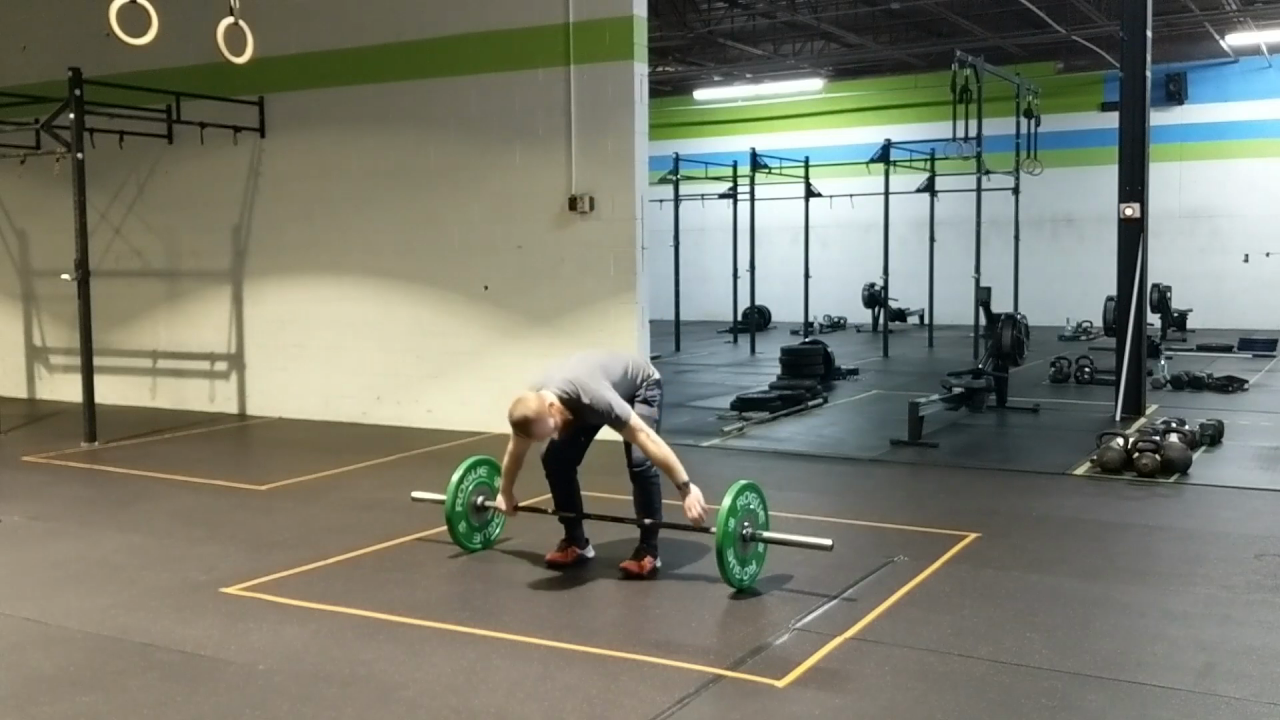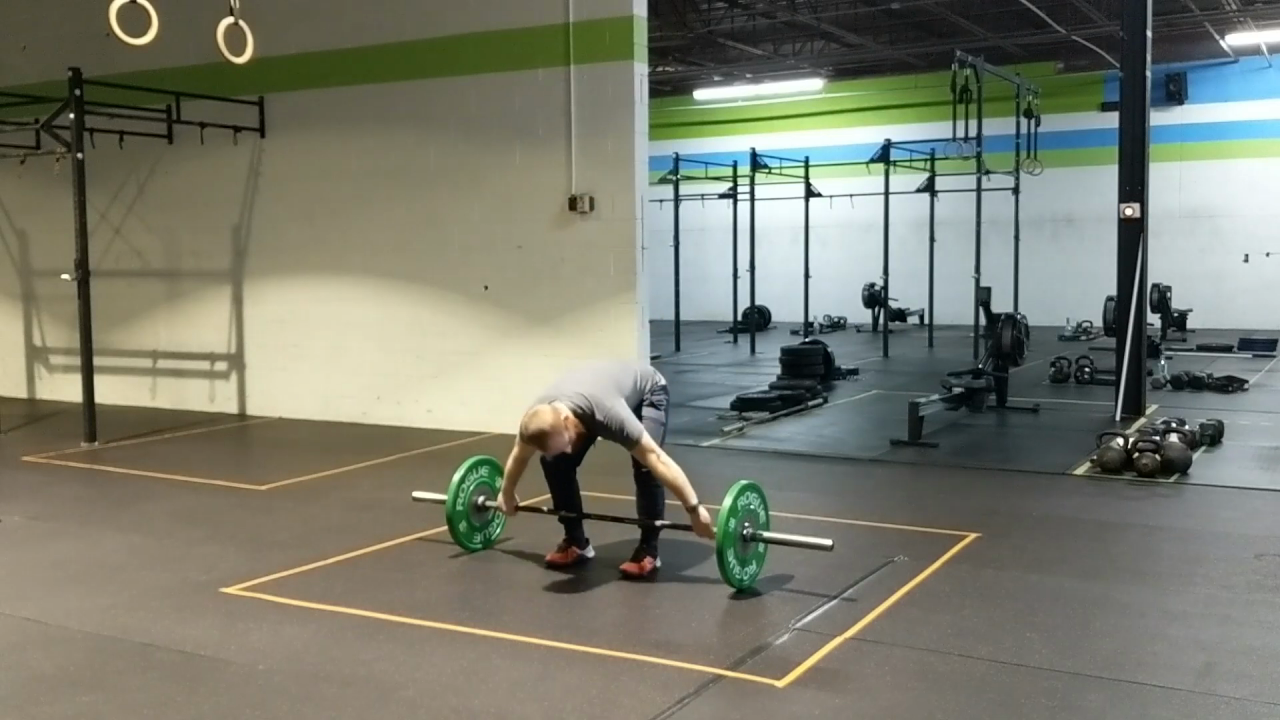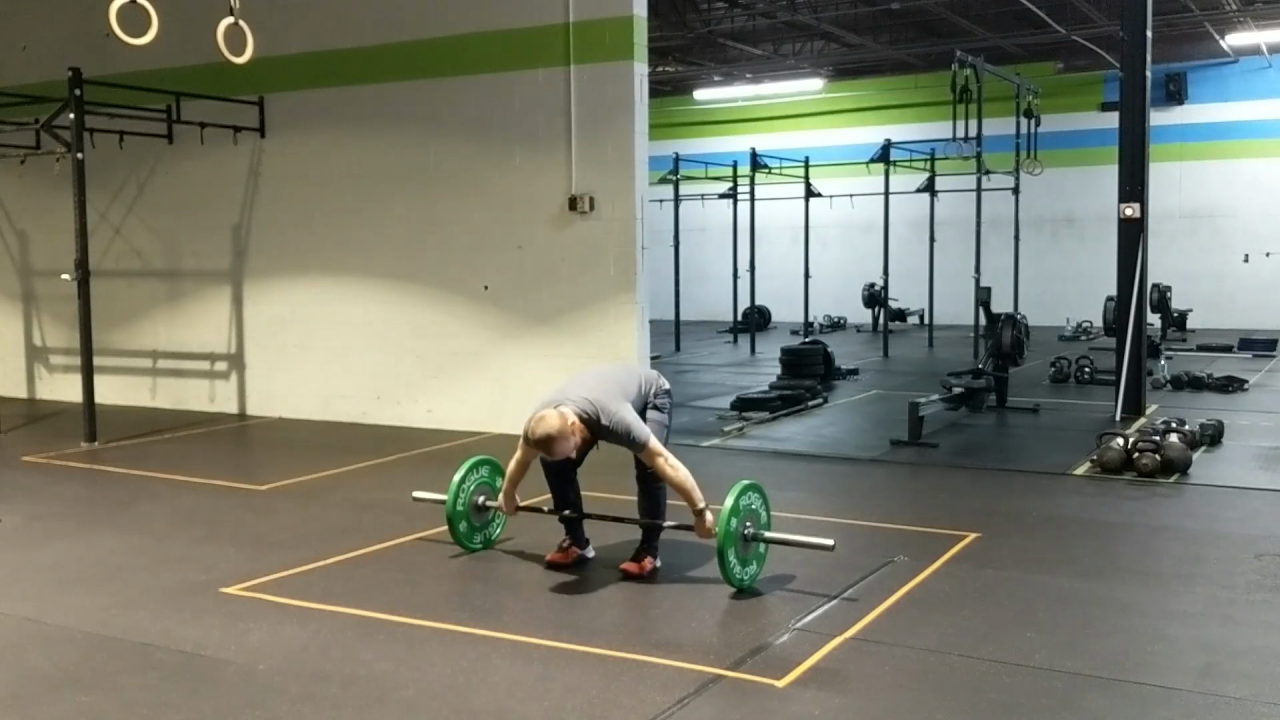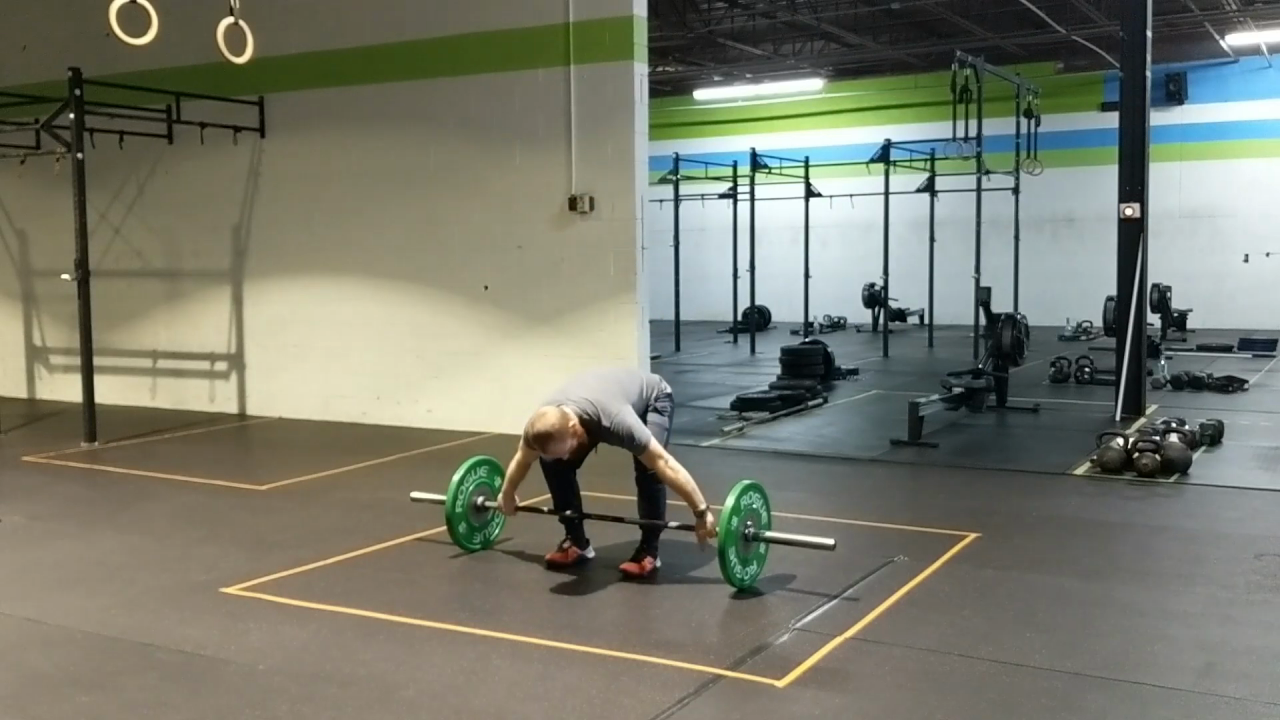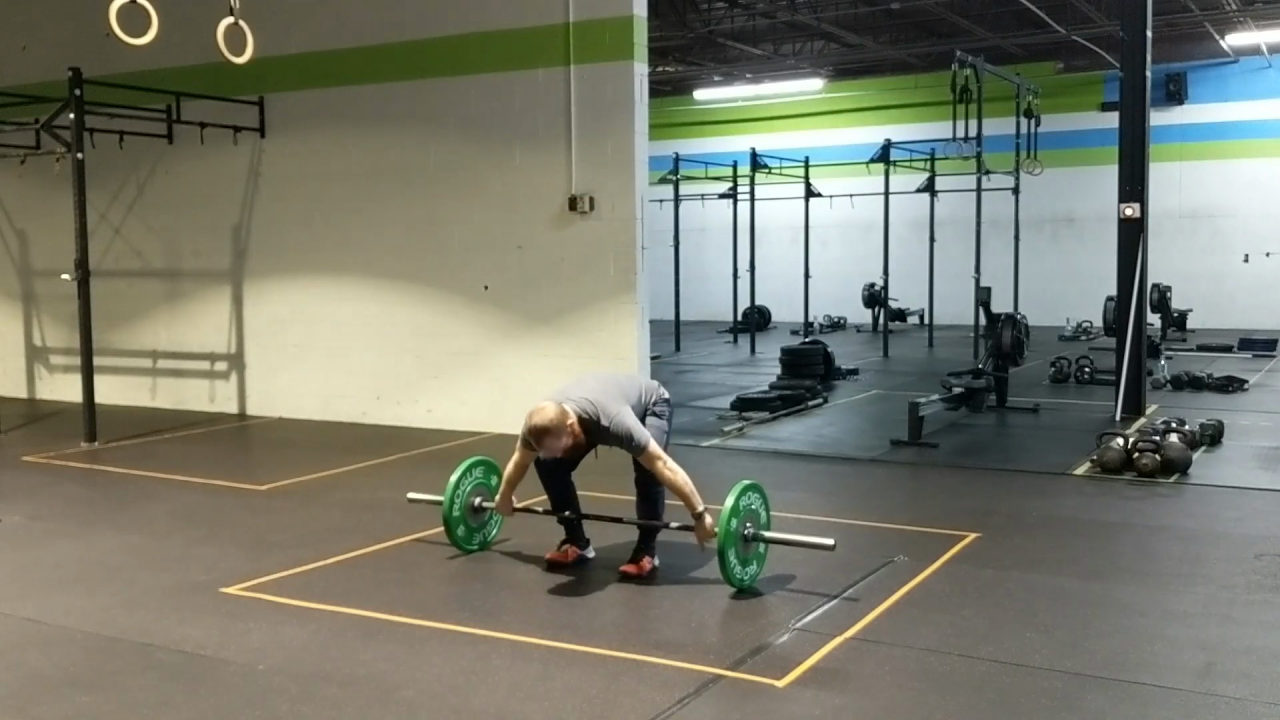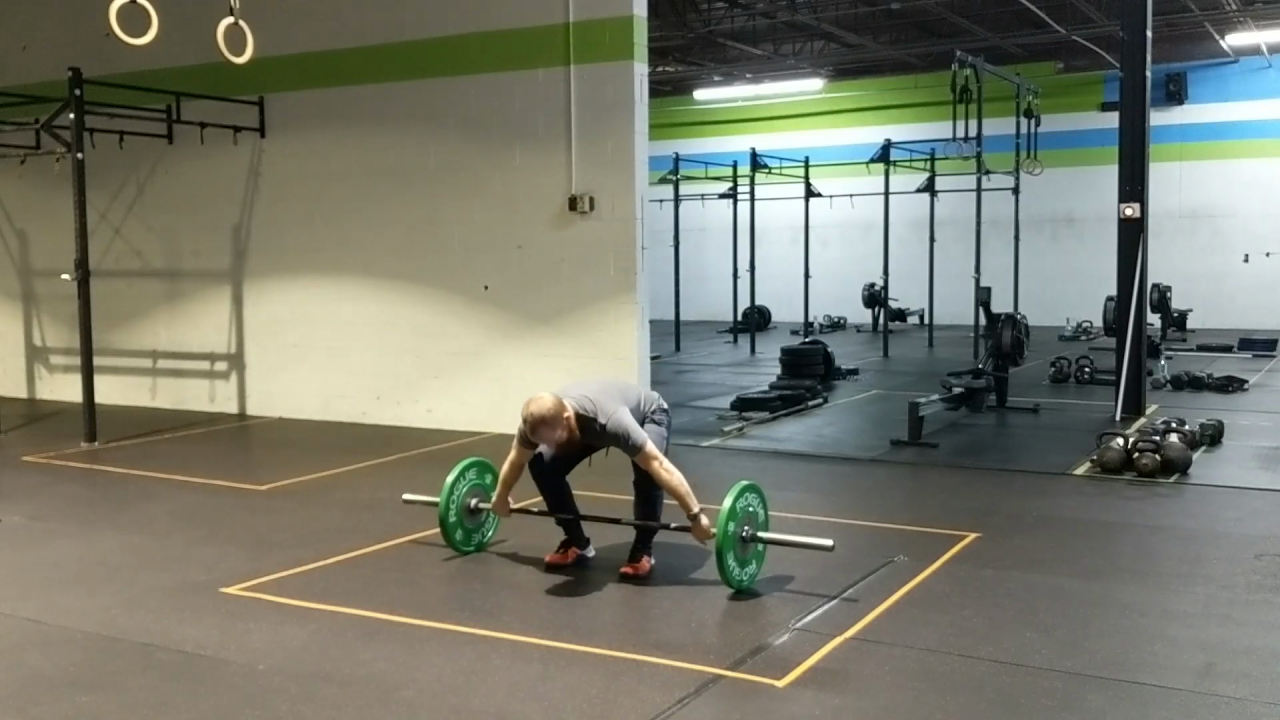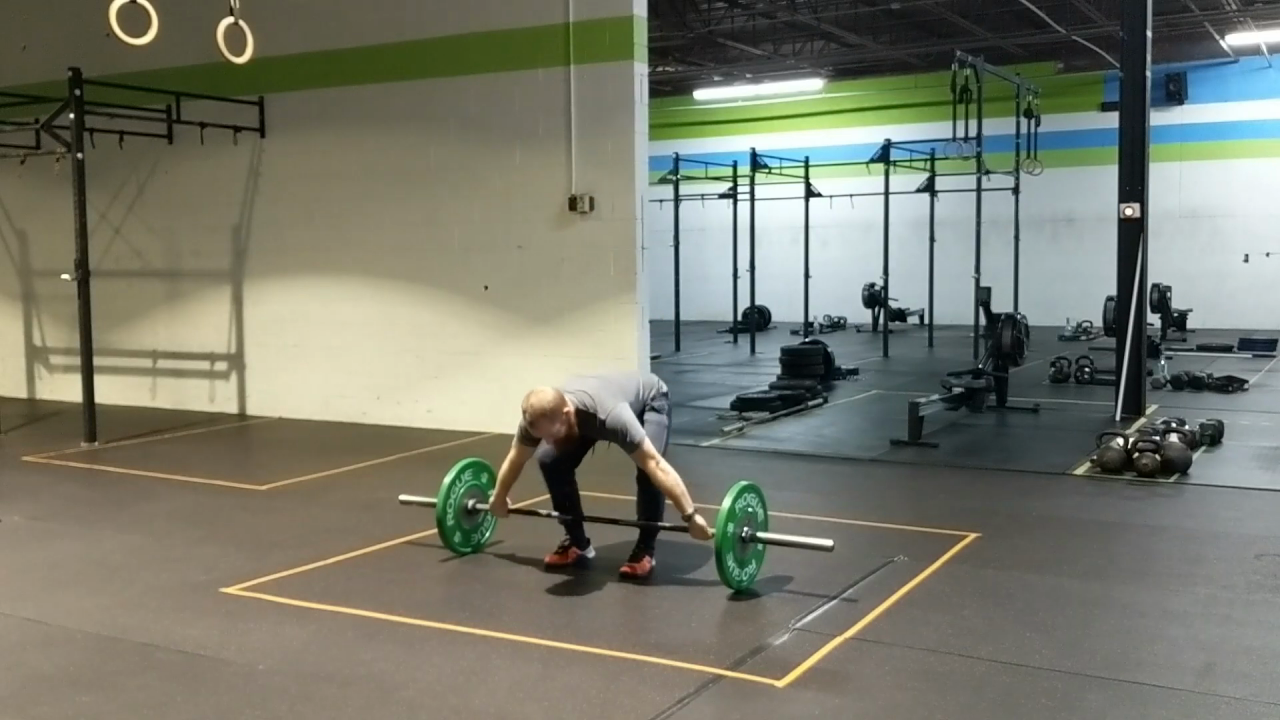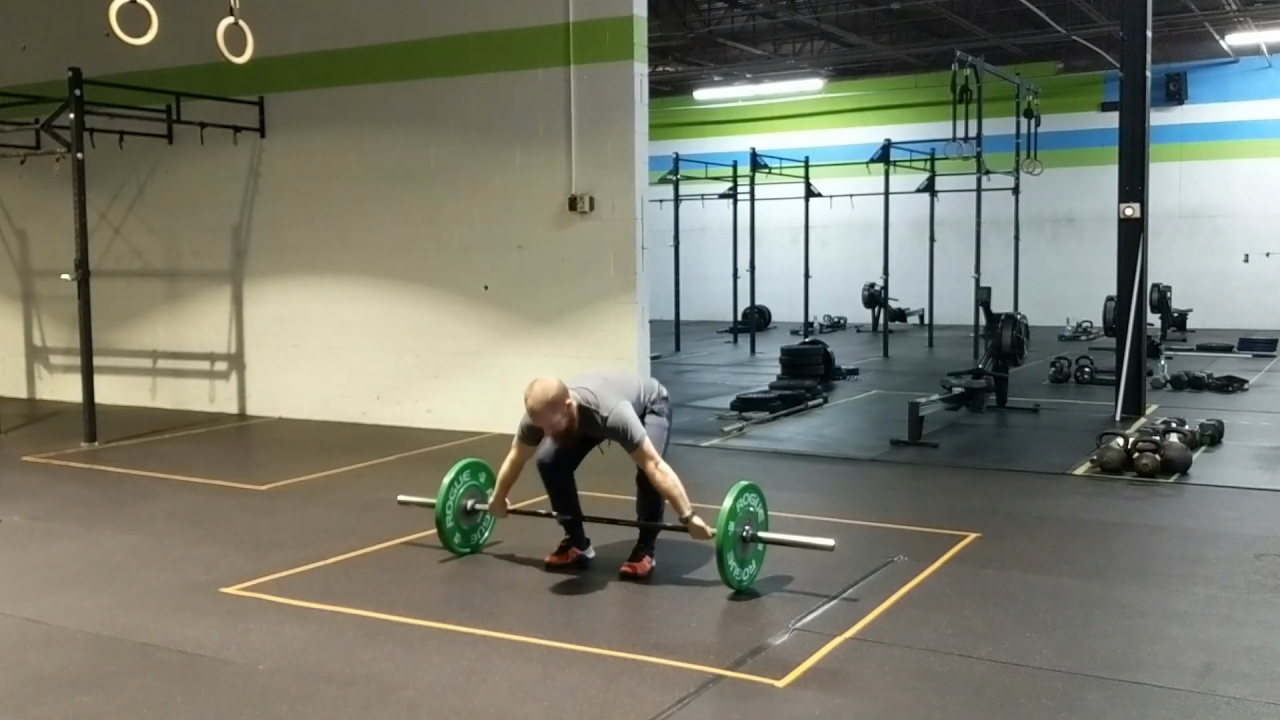
dt=0.2s
person 1, frame 1
left shoulder: (591, 396)
right shoulder: (532, 409)
left elbow: (645, 438)
right elbow: (516, 451)
left wrist: (686, 487)
right wrist: (506, 493)
left hip: (640, 384)
left knee: (640, 462)
right knee: (555, 458)
left ankle: (648, 550)
right ankle: (575, 542)
person 1, frame 2
left shoulder: (606, 412)
right shoulder: (540, 419)
left elbow: (657, 461)
right elbow: (520, 456)
left wrist: (695, 509)
right wrist: (507, 494)
left hip: (647, 390)
right hip: (598, 389)
left knee: (646, 466)
right knee: (553, 461)
left ankle: (648, 550)
right ankle: (576, 542)
person 1, frame 3
left shoulder: (613, 417)
right shoulder: (544, 421)
left elbow: (665, 463)
right elbow: (522, 459)
left wrist: (701, 511)
right wrist: (507, 495)
left hip: (651, 393)
right hip: (602, 392)
left knee: (649, 467)
right knee: (552, 462)
left ankle: (649, 551)
right ankle: (576, 542)
person 1, frame 4
left shoulder: (614, 420)
right shoulder: (544, 423)
left elbow: (665, 465)
right elbow: (522, 460)
left wrist: (702, 513)
right wrist: (507, 495)
left hip: (652, 397)
right hip: (602, 396)
left knee: (649, 469)
right knee: (551, 462)
left ankle: (649, 550)
right ankle: (576, 542)
person 1, frame 5
left shoulder: (613, 420)
right shoulder: (541, 424)
left elbow: (664, 466)
right elbow: (520, 461)
left wrist: (700, 514)
right wrist: (504, 497)
left hip: (650, 403)
right hip: (600, 402)
left knee: (648, 470)
right knee: (547, 463)
left ankle: (646, 551)
right ankle: (576, 542)
person 1, frame 6
left shoulder: (611, 420)
right shoulder: (537, 421)
left elbow: (660, 467)
right elbow: (516, 461)
left wrist: (696, 515)
right wrist: (500, 498)
left hip: (648, 412)
left knee: (647, 472)
right knee: (541, 464)
left ankle: (643, 550)
right ankle: (576, 543)
person 1, frame 7
left shoulder: (610, 415)
right shoulder: (538, 417)
left elbow: (656, 466)
right elbow: (515, 460)
left wrist: (691, 516)
right wrist: (499, 498)
left hip: (649, 399)
left knee: (648, 470)
right knee: (551, 462)
left ankle: (645, 551)
right ankle: (577, 543)
person 1, frame 8
left shoulder: (612, 412)
right shoulder: (538, 414)
left elbow: (655, 467)
right elbow: (515, 459)
left wrist: (689, 517)
right wrist: (498, 498)
left hip: (648, 404)
left knee: (648, 469)
right knee: (549, 462)
left ankle: (645, 550)
right ankle: (576, 543)
